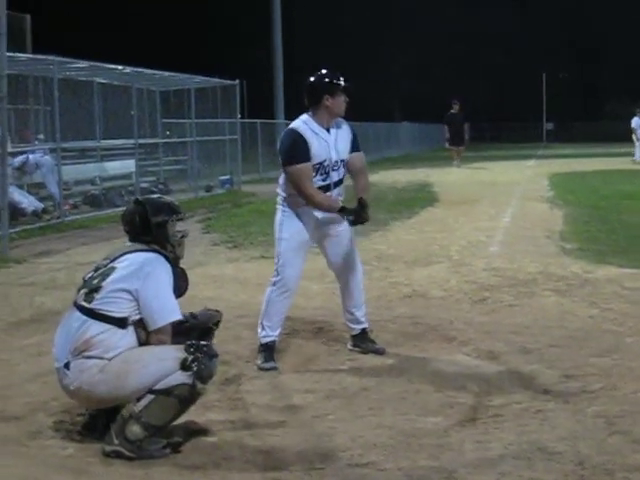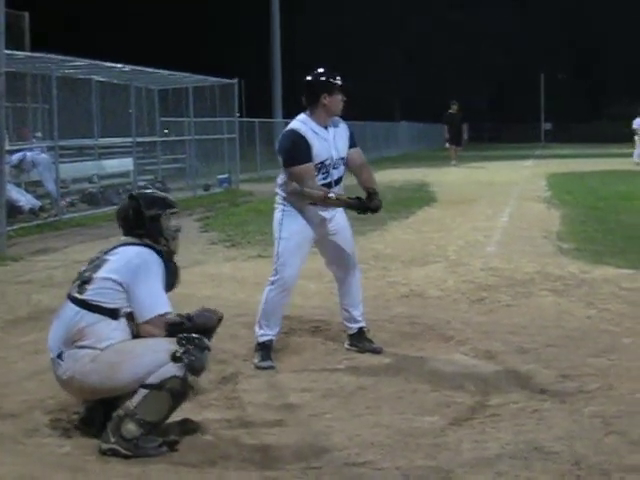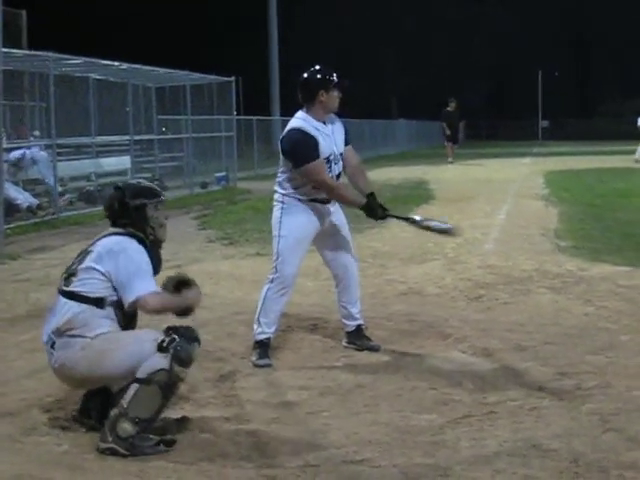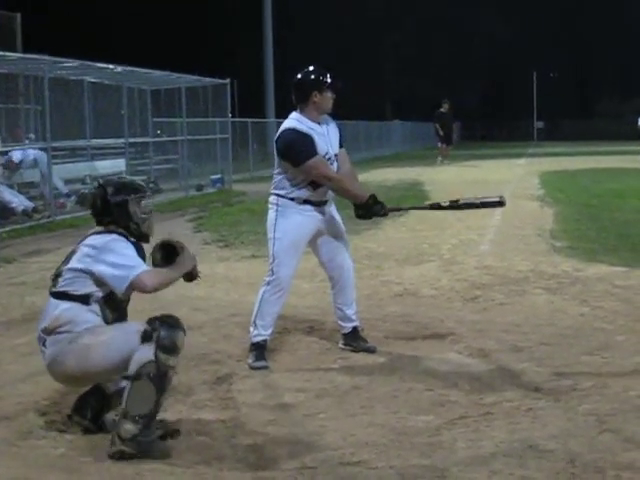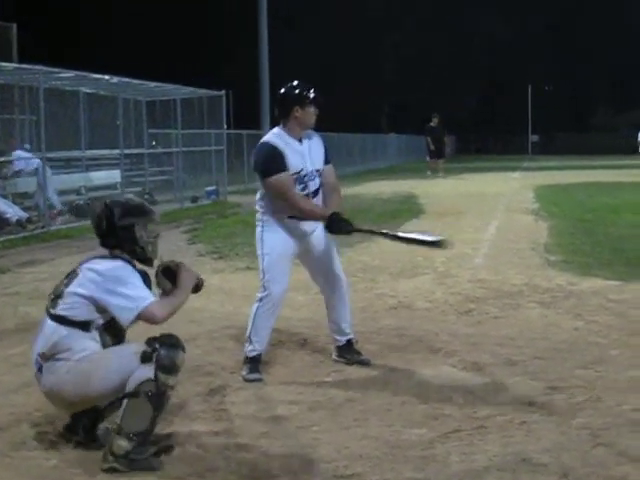
dt=0.3s
person 1, frame 1
left shoulder: (345, 130)
right shoulder: (296, 135)
left elbow: (358, 170)
right elbow: (304, 189)
left wrist: (362, 202)
right wrist: (343, 210)
left hip: (334, 212)
right hip: (297, 213)
left knee: (352, 270)
right knee: (285, 278)
left ankle: (359, 333)
right ankle: (267, 343)
person 1, frame 2
left shoulder: (341, 127)
right shoulder: (295, 136)
left elbow: (359, 164)
right elbow: (309, 189)
left wrist: (371, 192)
right wrist: (350, 202)
left hip: (333, 210)
right hip: (297, 212)
left knee: (350, 270)
right knee: (283, 277)
left ankle: (356, 332)
right ankle: (264, 342)
person 1, frame 3
left shoulder: (336, 124)
right shoulder: (298, 133)
left elbow: (352, 164)
right elbow: (326, 183)
left wrist: (370, 196)
right wrist: (364, 205)
left hip: (329, 207)
right hip: (296, 210)
left knee: (347, 268)
right knee: (283, 275)
left ankle: (354, 330)
right ankle: (262, 340)
person 1, frame 4
left shoulder: (330, 126)
right shoulder: (293, 134)
left elbow: (344, 168)
right elbow: (329, 177)
left wrist: (361, 202)
right wrist: (368, 199)
left hip: (324, 208)
right hip: (291, 212)
left knee: (343, 270)
right knee: (279, 277)
left ankle: (350, 332)
right ankle: (258, 342)
person 1, frame 5
left shoulder: (317, 141)
right shoulder: (270, 148)
left elbow: (330, 184)
right elbow: (287, 198)
left wrist: (334, 216)
right wrist: (324, 215)
left hip: (314, 225)
right hip: (278, 227)
left knee: (336, 283)
right knee: (272, 292)
left ankle: (344, 344)
right ankle: (252, 356)
person 2, frame 1
left shoulder: (122, 258)
right shoulder: (152, 262)
right elbow: (160, 337)
left wrist: (191, 322)
left hip: (72, 370)
right hip: (91, 374)
right knee: (201, 358)
left ankle: (107, 416)
right ankle: (129, 436)
person 2, frame 2
left shoulder: (120, 253)
right shoulder: (144, 256)
right elbow: (151, 329)
left wrist: (188, 320)
left hip: (68, 361)
right hip: (85, 365)
right knee: (193, 351)
left ankle: (102, 410)
right ankle: (126, 434)
person 2, frame 3
left shoulder: (112, 244)
right shoulder: (125, 246)
left elbow: (134, 300)
right elbow: (149, 302)
left wrist: (171, 298)
right wrist: (185, 298)
left hip: (71, 351)
right hip: (78, 353)
left knee: (148, 349)
right knee: (181, 343)
left ankle: (97, 406)
right ankle: (124, 433)
person 2, frame 4
left shoulder: (103, 242)
right shoulder: (110, 242)
right elbow: (147, 282)
left wrist: (167, 271)
right wrist: (182, 266)
left hip: (68, 348)
right hip: (69, 350)
left knee: (145, 355)
right knee: (166, 333)
left ankle: (91, 408)
right ankle: (130, 434)
person 2, frame 5
left shoulder: (104, 265)
right shoulder: (113, 270)
right elbow: (156, 313)
left wrist: (173, 286)
right wrist: (184, 287)
left hip: (59, 370)
right hip: (65, 376)
left knee: (137, 359)
right knee: (166, 351)
left ankle: (84, 424)
right ankle: (125, 449)
